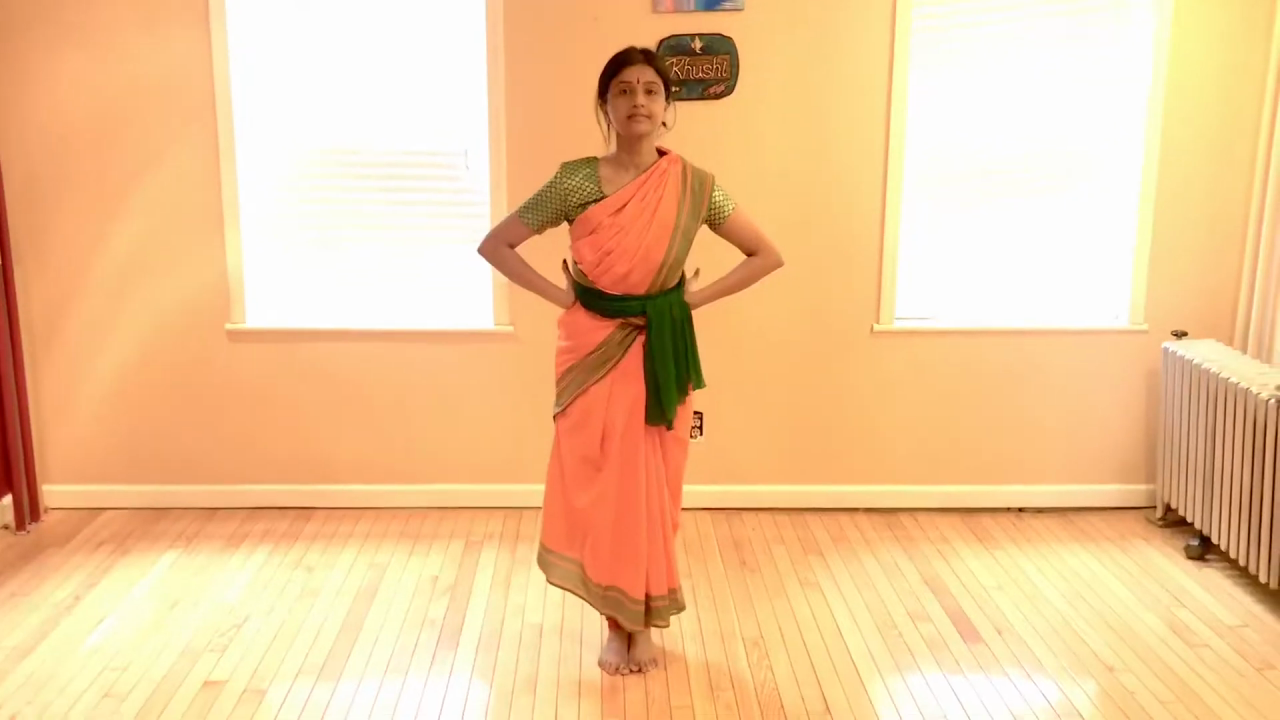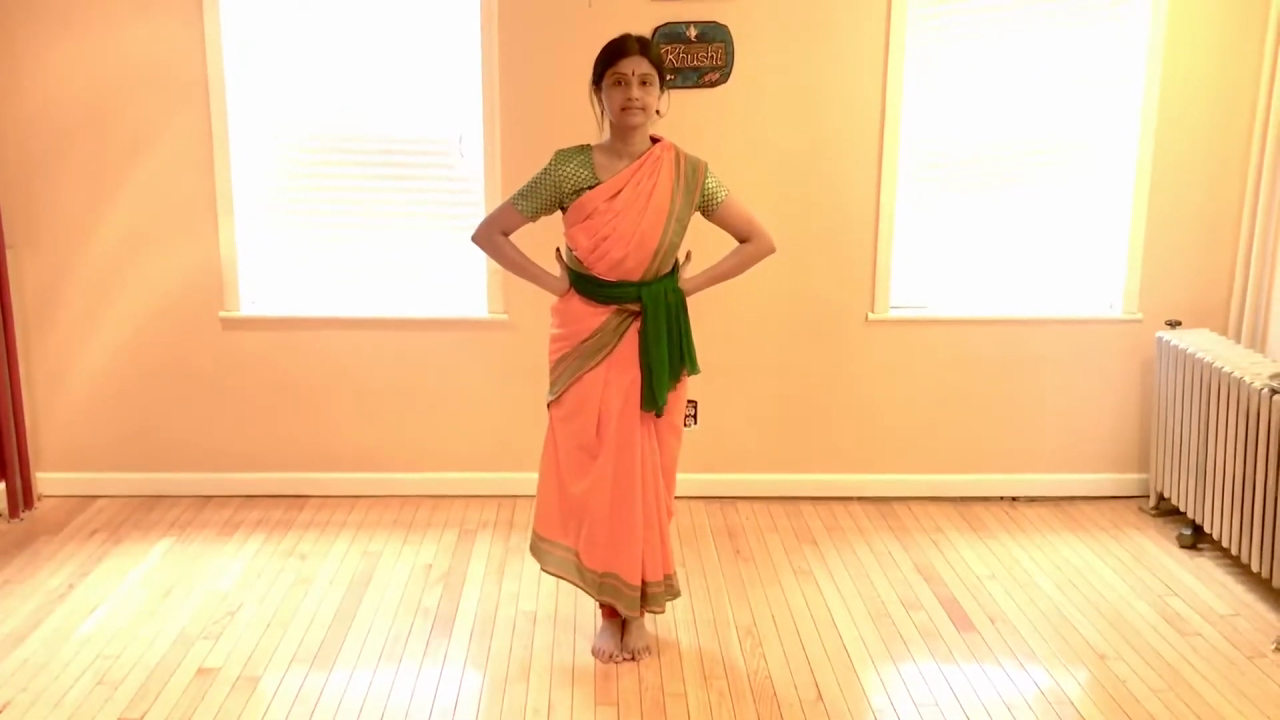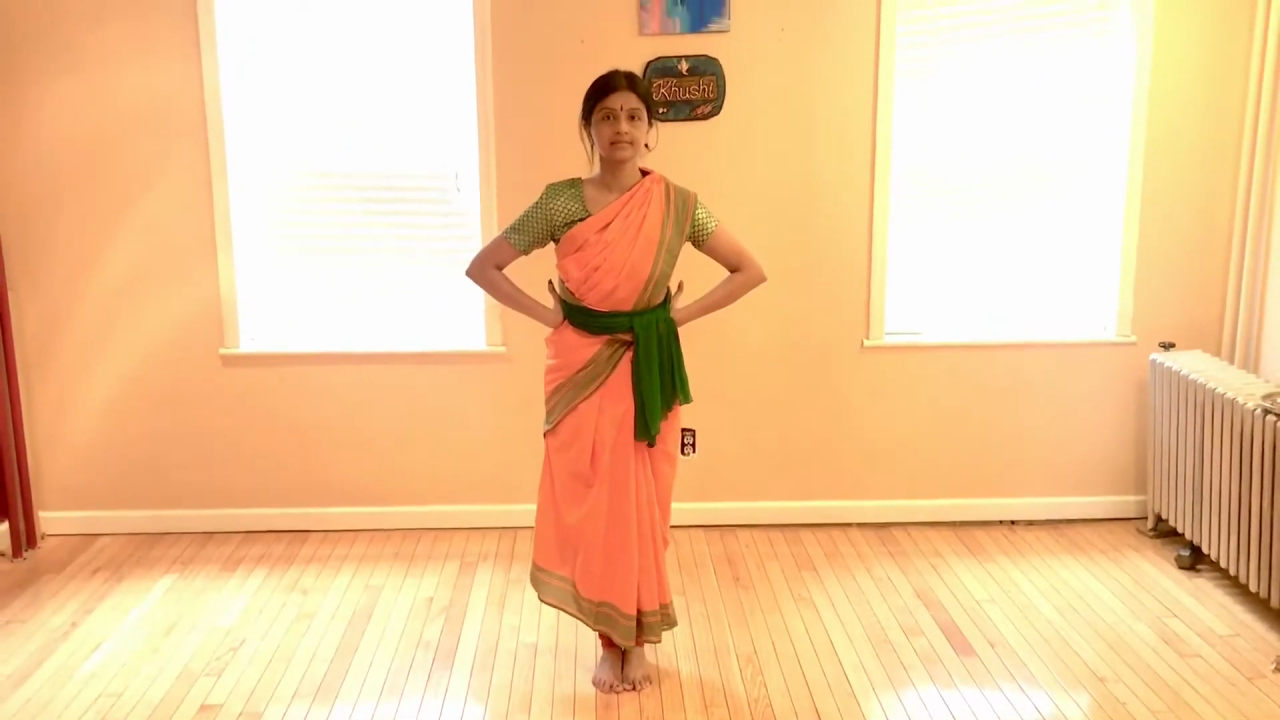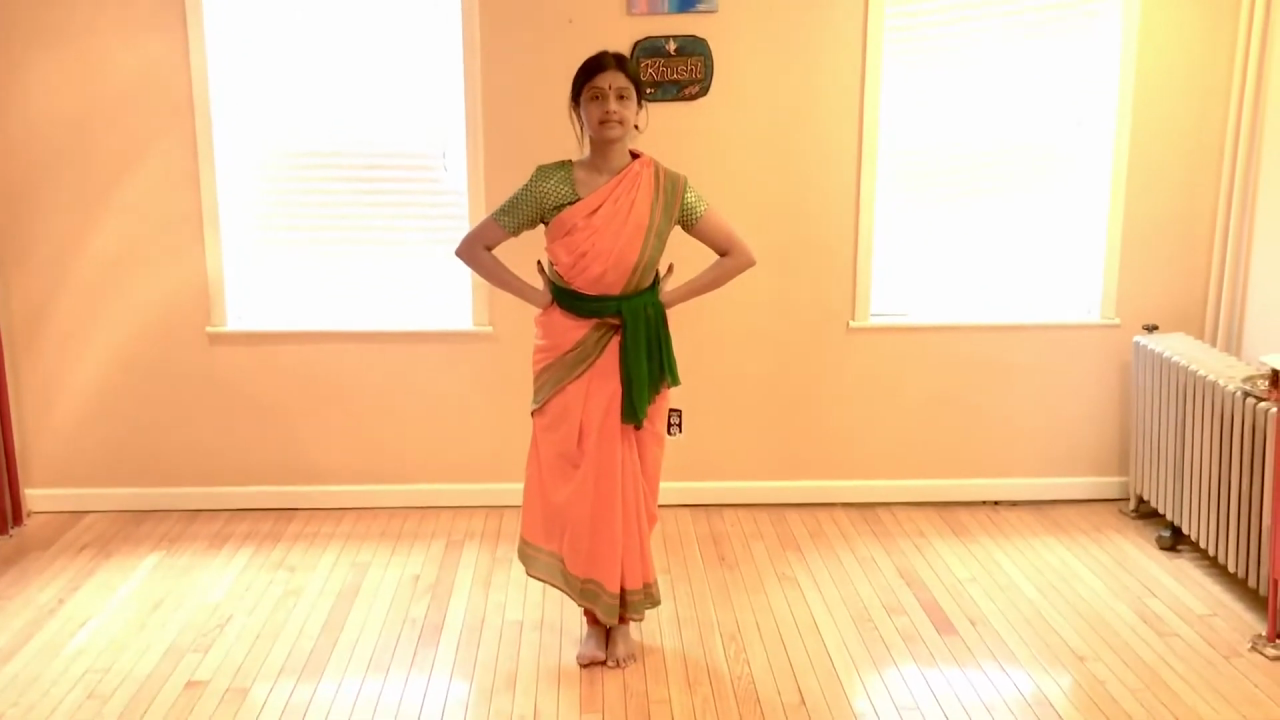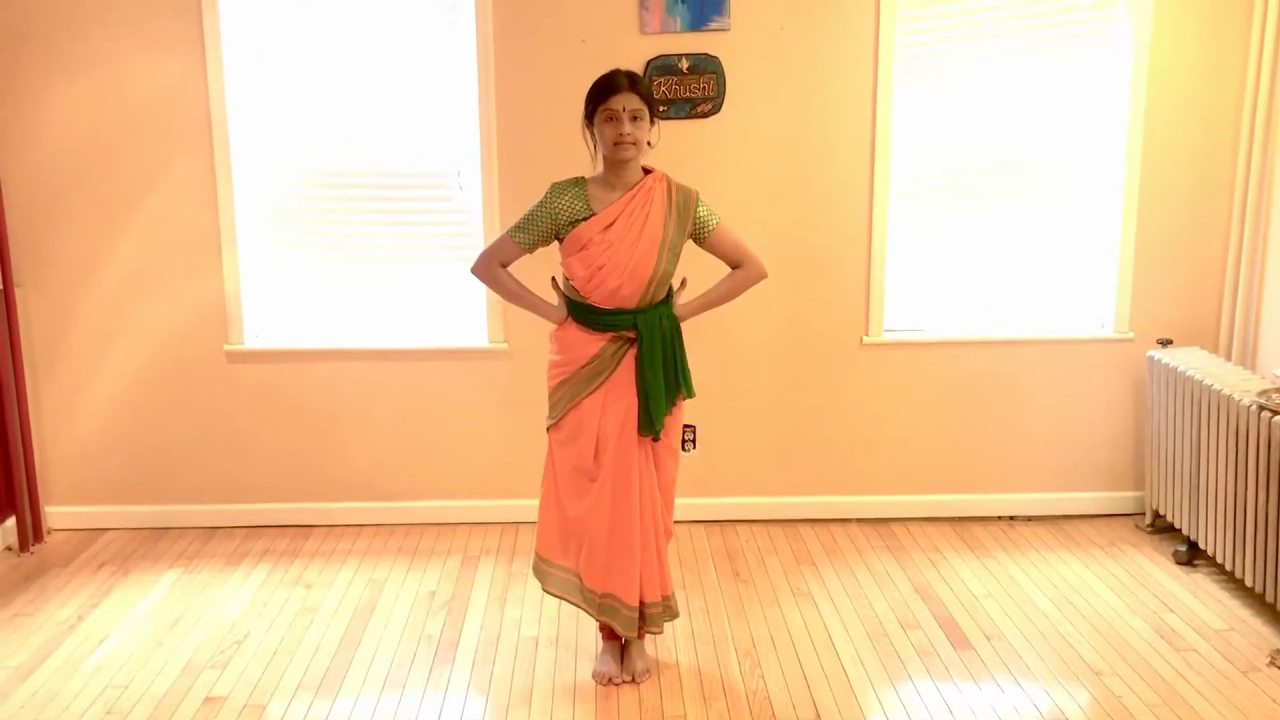
dt=1s
person 1, frame 1
left shoulder: (694, 186)
right shoulder: (575, 181)
left elbow: (767, 255)
right elbow: (494, 244)
left wrist: (697, 297)
right wrist: (561, 295)
left hip: (660, 352)
right hip: (592, 349)
left knee: (652, 485)
right knee: (597, 484)
left ankle: (645, 621)
right ankle: (615, 622)
person 1, frame 2
left shoulder: (687, 173)
right shoulder: (569, 169)
left elbow: (759, 241)
right elbow: (488, 232)
left wrist: (690, 284)
right wrist: (554, 283)
left hip: (653, 340)
right hip: (587, 338)
left knee: (646, 474)
right knee: (592, 474)
left ankle: (638, 608)
right ankle: (608, 608)
person 1, frame 3
left shoulder: (677, 204)
right shoulder: (560, 201)
left elbow: (749, 270)
right elbow: (482, 266)
left wrist: (682, 313)
right wrist: (548, 314)
left hip: (647, 371)
right hip: (581, 368)
left knee: (643, 504)
right knee: (590, 503)
left ankle: (639, 638)
right ankle: (609, 640)
person 1, frame 4
left shoulder: (667, 188)
right shoulder: (550, 184)
left elbow: (739, 254)
right elbow: (471, 247)
left wrist: (669, 296)
right wrist: (537, 296)
left hip: (635, 352)
right hip: (570, 350)
left knee: (629, 484)
right knee: (577, 484)
left ankle: (623, 616)
right ankle: (593, 617)
person 1, frame 5
left shoulder: (679, 203)
right shoulder: (564, 201)
left elbow: (751, 267)
right elbow: (487, 265)
left wrist: (684, 310)
right wrist: (552, 311)
left hip: (650, 367)
right hip: (585, 365)
left knee: (645, 500)
right knee: (593, 499)
left ankle: (639, 631)
right ankle: (609, 633)
